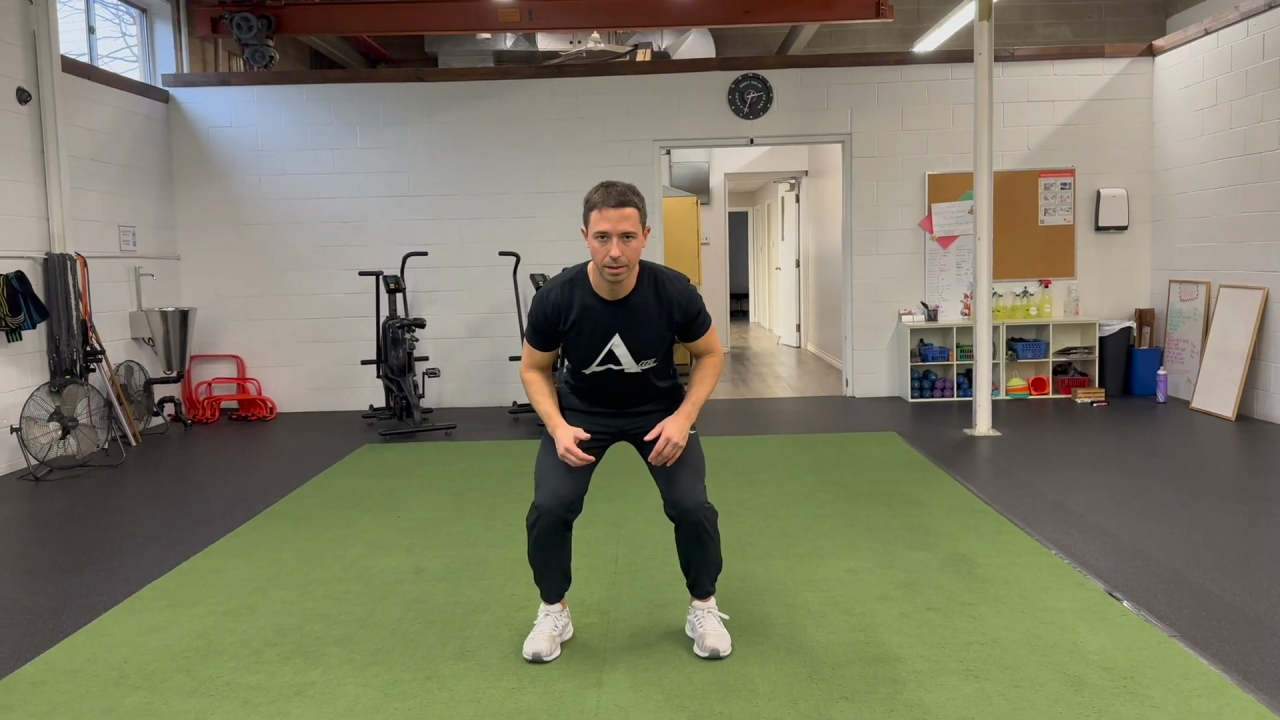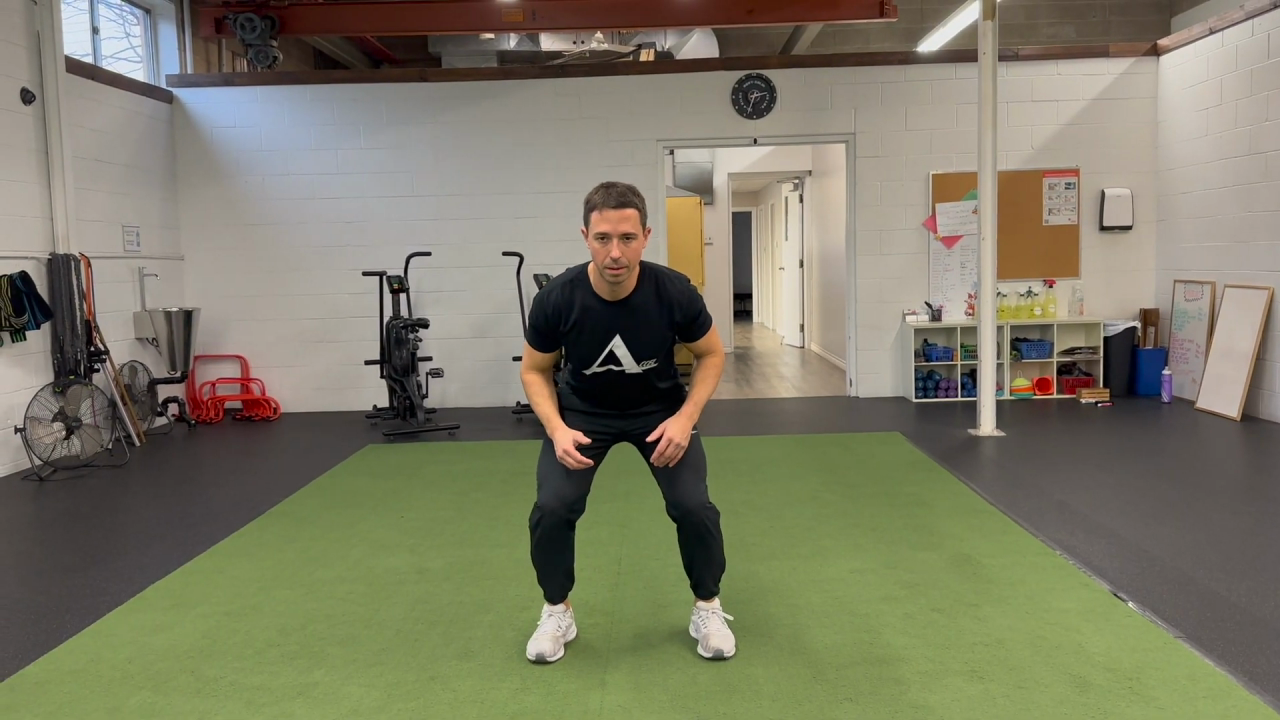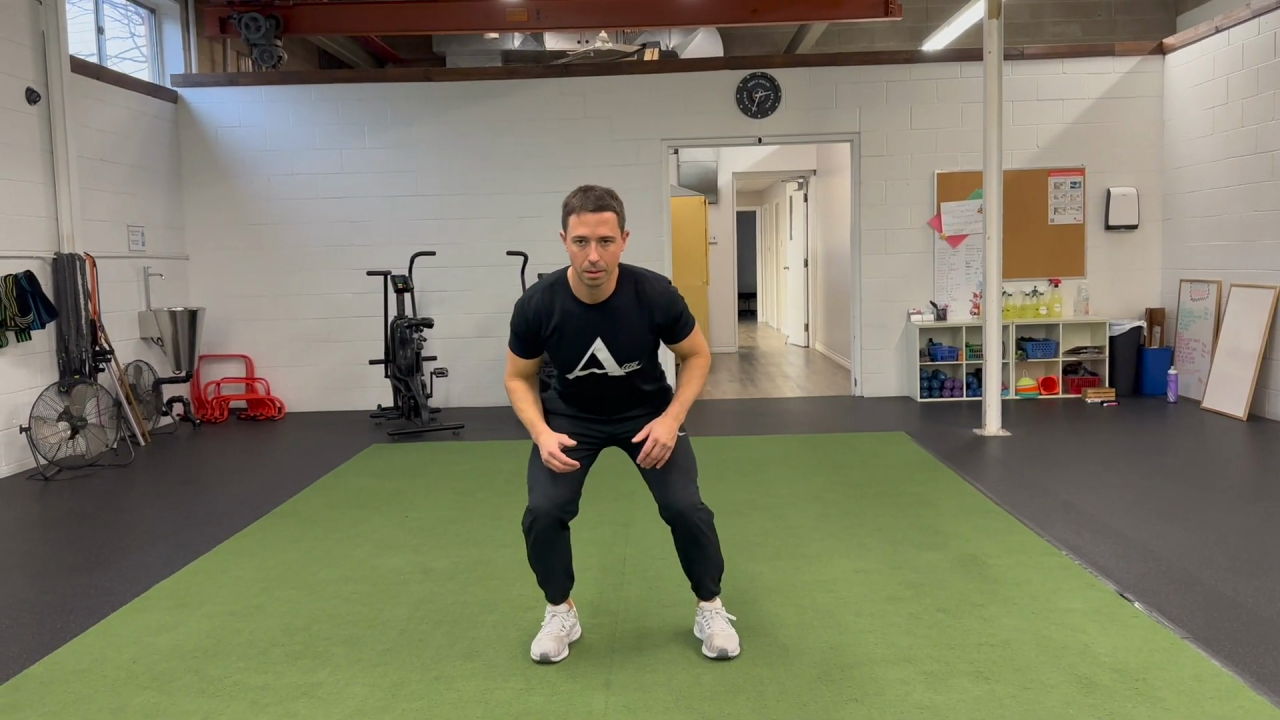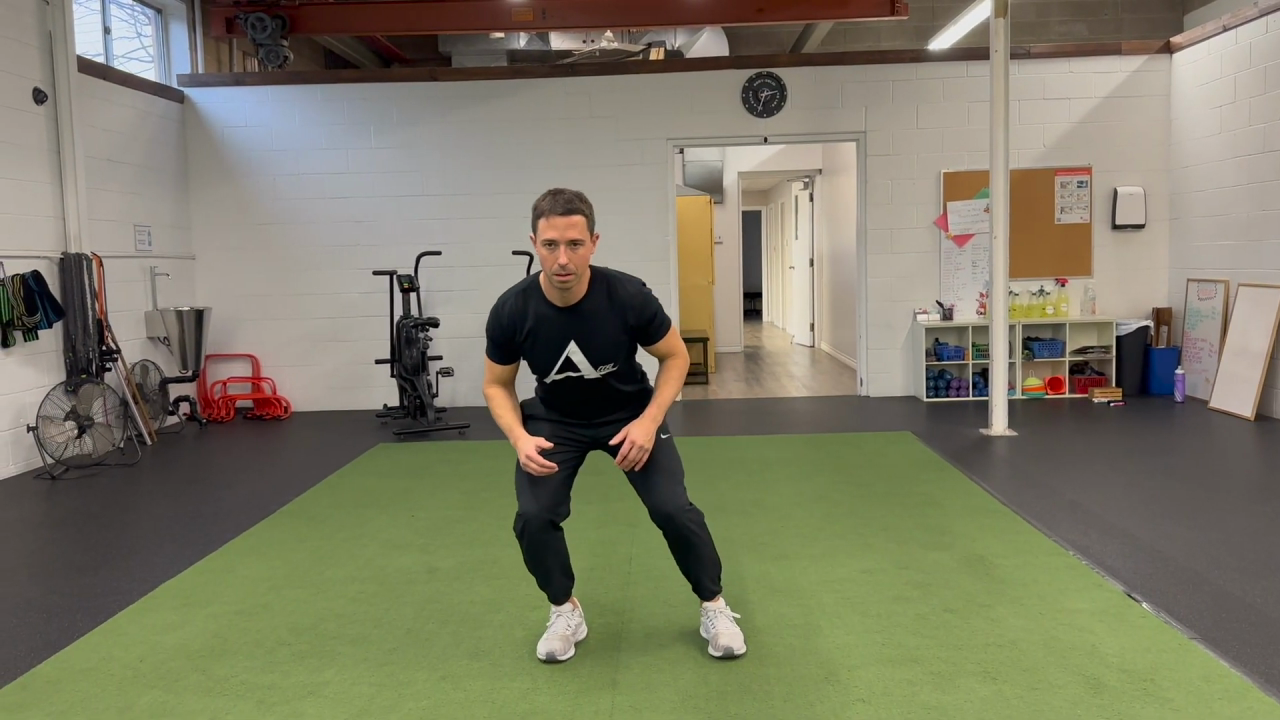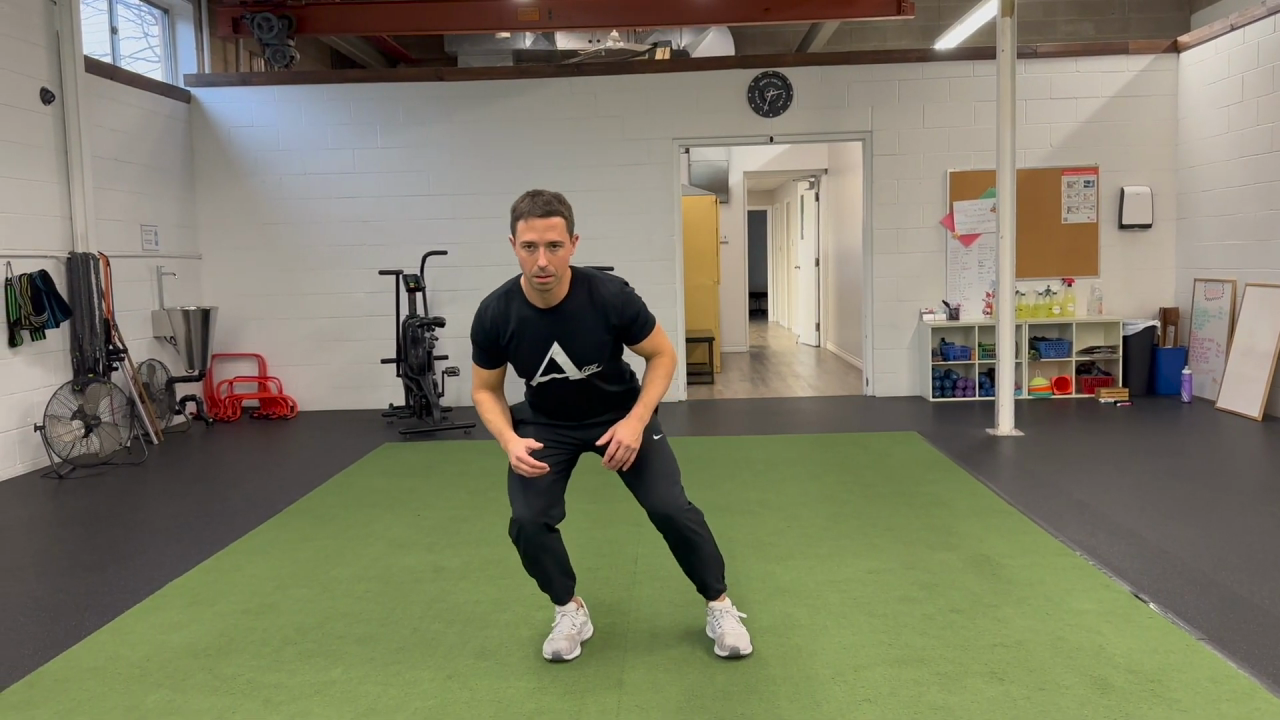
dt=0.4s
person 1, frame 1
left shoulder: (674, 292)
right shoulder: (556, 298)
left elbow: (710, 354)
right elbow: (534, 369)
left wrist: (684, 417)
right wrist: (557, 426)
left hip: (659, 408)
right hip: (581, 410)
left knee: (692, 506)
right knee: (549, 508)
left ankle: (703, 607)
right ankle: (553, 611)
person 1, frame 2
left shoulder: (674, 292)
right shoulder: (556, 299)
left elbow: (711, 354)
right elbow: (535, 371)
left wrist: (685, 417)
right wrist: (557, 429)
left hip: (660, 408)
right hip: (583, 410)
left knee: (694, 506)
right knee: (552, 508)
left ankle: (707, 607)
right ankle: (557, 611)
person 1, frame 3
left shoulder: (654, 294)
right shoulder: (537, 305)
left elbow: (697, 355)
right elbow: (519, 378)
left wrist: (671, 420)
right wrist: (542, 433)
left hip: (647, 412)
right hip: (570, 414)
left knee: (685, 507)
right knee: (543, 512)
left ankle: (710, 607)
right ankle: (561, 611)
person 1, frame 4
left shoulder: (628, 296)
right shoulder: (511, 311)
left elbow: (676, 357)
right elbow: (497, 385)
left wrist: (649, 422)
right wrist: (520, 437)
left hip: (630, 414)
right hip: (555, 419)
left knee: (672, 509)
right knee: (534, 516)
left ankle: (714, 606)
right ankle: (565, 611)
person 1, frame 5
left shoulder: (610, 296)
right shoulder: (494, 314)
left elbow: (662, 356)
right elbow: (486, 390)
left wrist: (636, 421)
right wrist: (510, 440)
left hip: (619, 415)
right hip: (546, 423)
left knee: (670, 508)
right knee: (529, 520)
left ankle: (719, 605)
right ankle: (570, 610)
